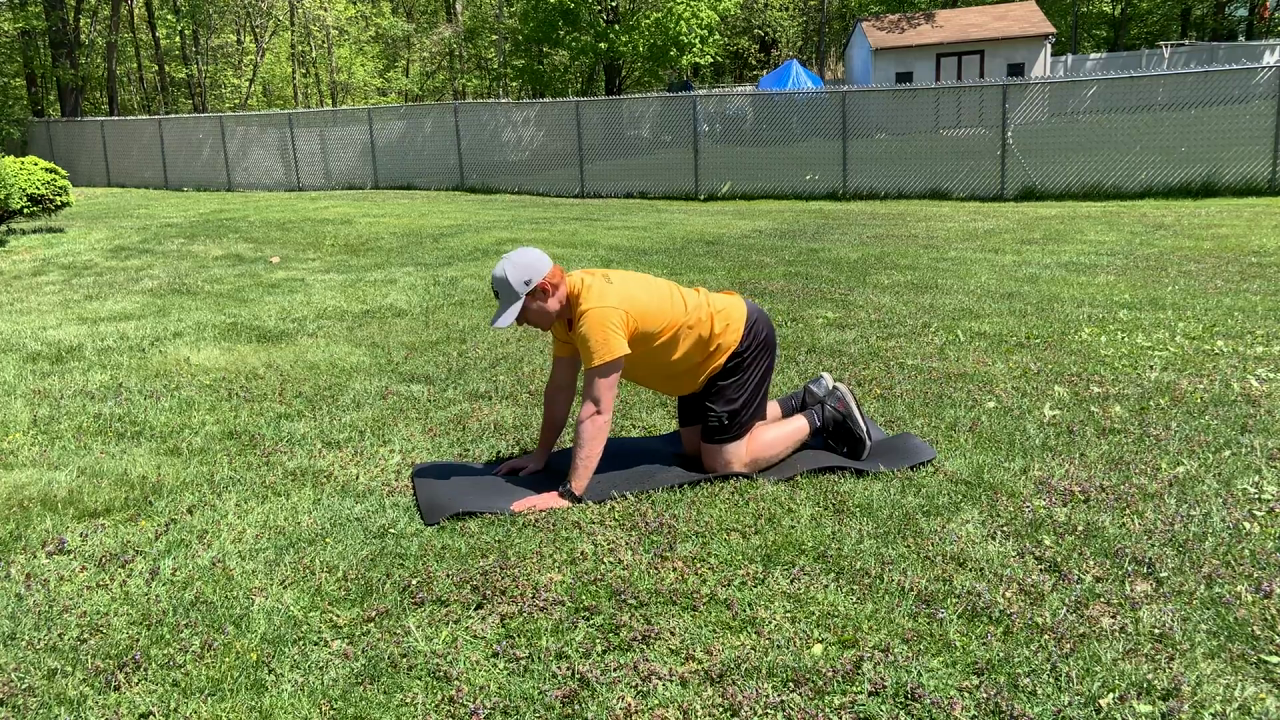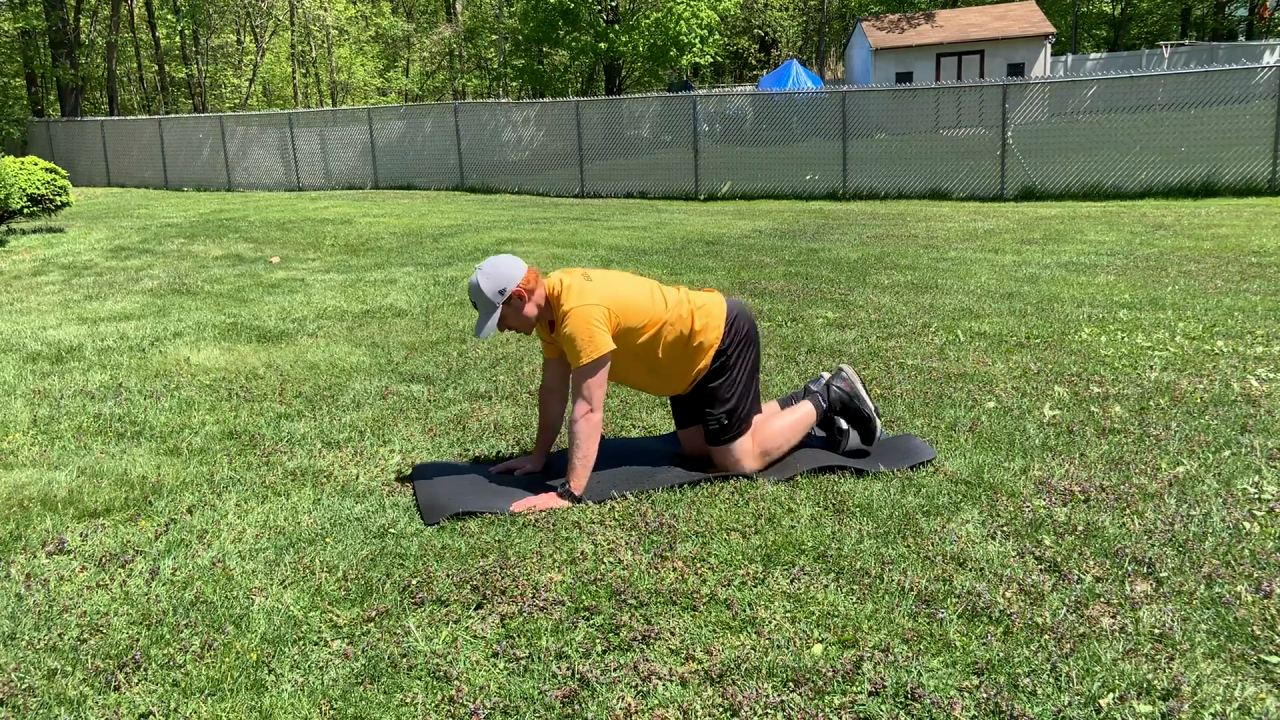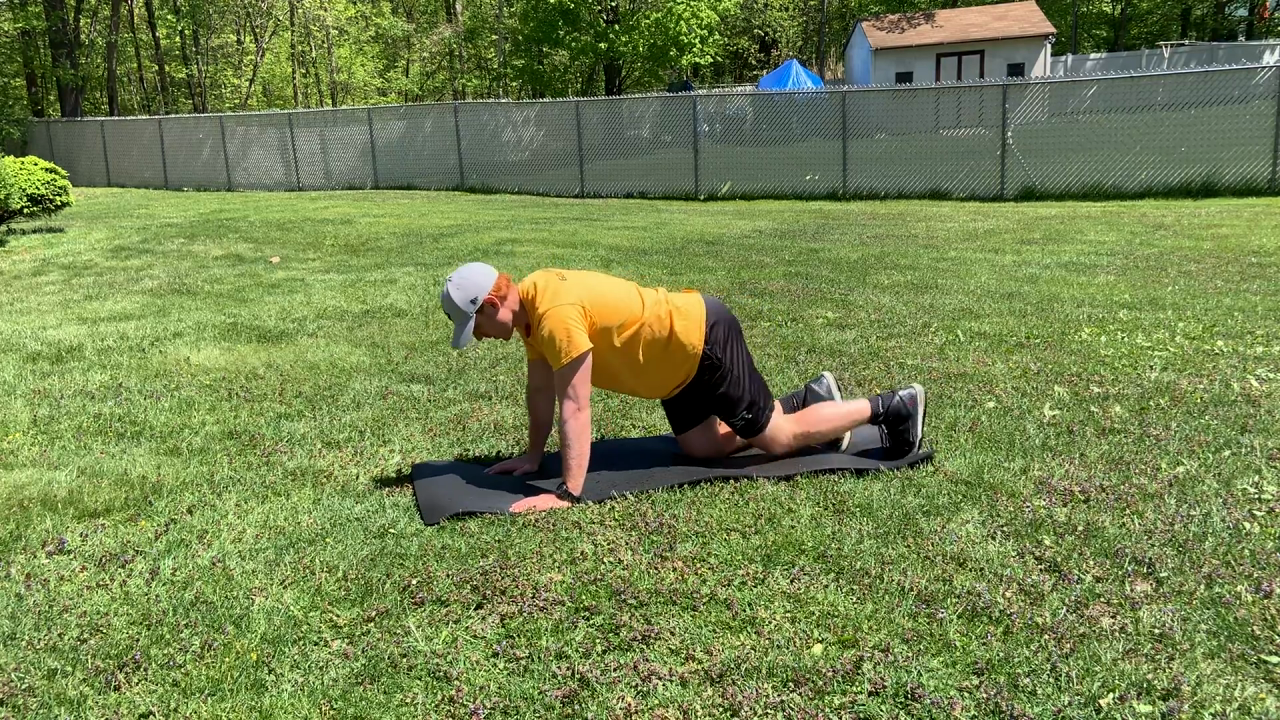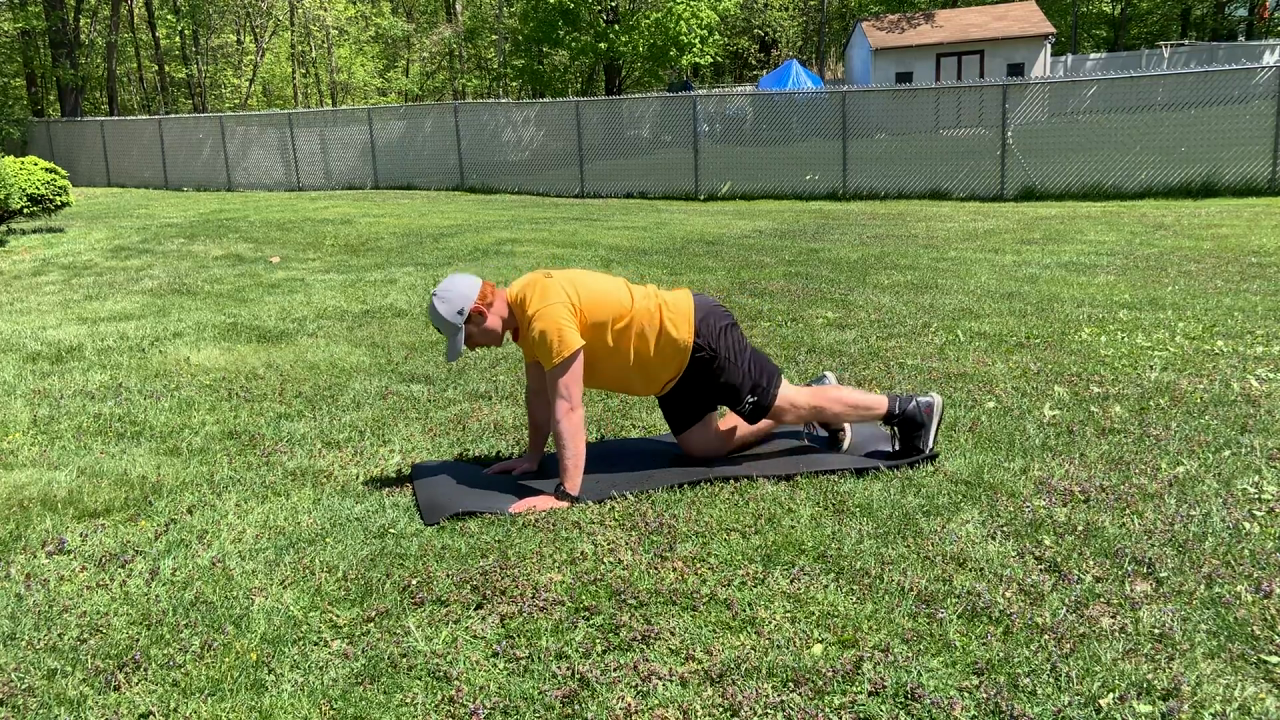
dt=0.3s
person 1, frame 1
left shoulder: (597, 314)
right shoulder: (565, 304)
left elbow: (596, 412)
right elbow: (560, 388)
left wrist: (569, 493)
right wrist: (540, 455)
left hip: (740, 338)
right hip: (710, 342)
left knee: (725, 460)
right knee: (694, 445)
left ankle: (824, 414)
right ankle: (807, 399)
person 1, frame 2
left shoulder: (578, 313)
right shoulder: (548, 303)
left elbow: (588, 410)
right elbow: (553, 390)
left wrist: (569, 493)
right wrist: (538, 457)
left hip: (722, 337)
right hip: (699, 342)
left knee: (736, 460)
right knee: (696, 446)
left ankle: (829, 399)
right ankle: (809, 397)
person 1, frame 3
left shoulder: (555, 314)
right shoulder: (530, 304)
left elbow: (576, 410)
right elbow: (540, 390)
left wrist: (568, 492)
right wrist: (533, 455)
left hip: (704, 338)
right hip: (681, 347)
left knee: (778, 438)
right knee: (700, 446)
left ankle: (894, 406)
right ankle: (810, 395)
person 1, frame 4
left shoulder: (544, 314)
right shoulder: (523, 304)
left elbow: (567, 408)
right elbow: (538, 393)
left wrist: (566, 493)
right wrist: (532, 457)
left hip: (696, 336)
right hip: (675, 352)
left knee: (786, 406)
right knee: (702, 446)
left ankle: (909, 410)
right ankle: (814, 394)
